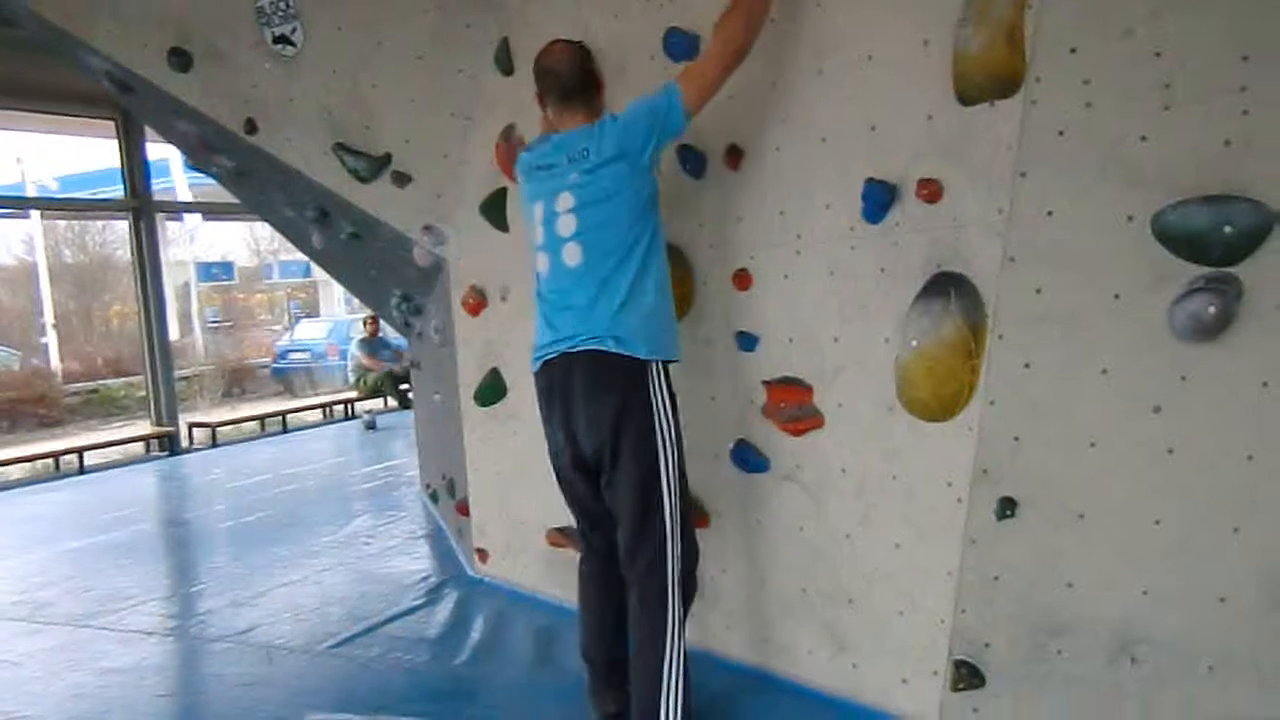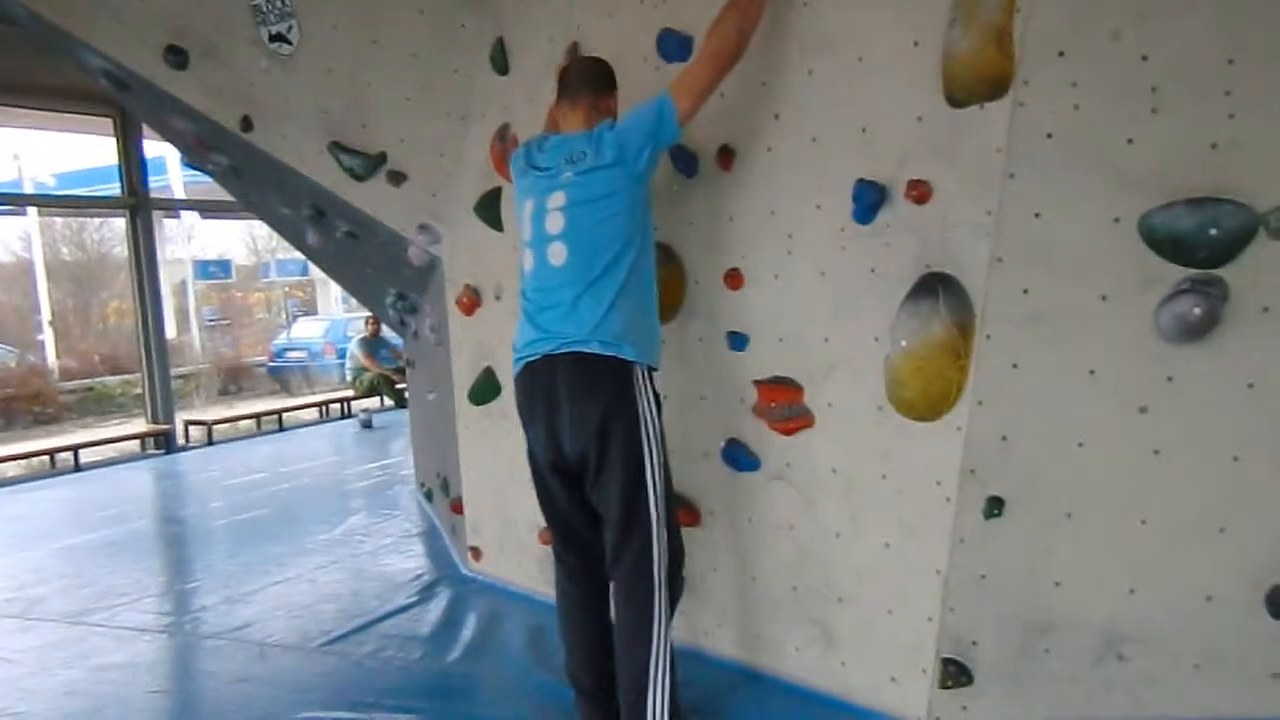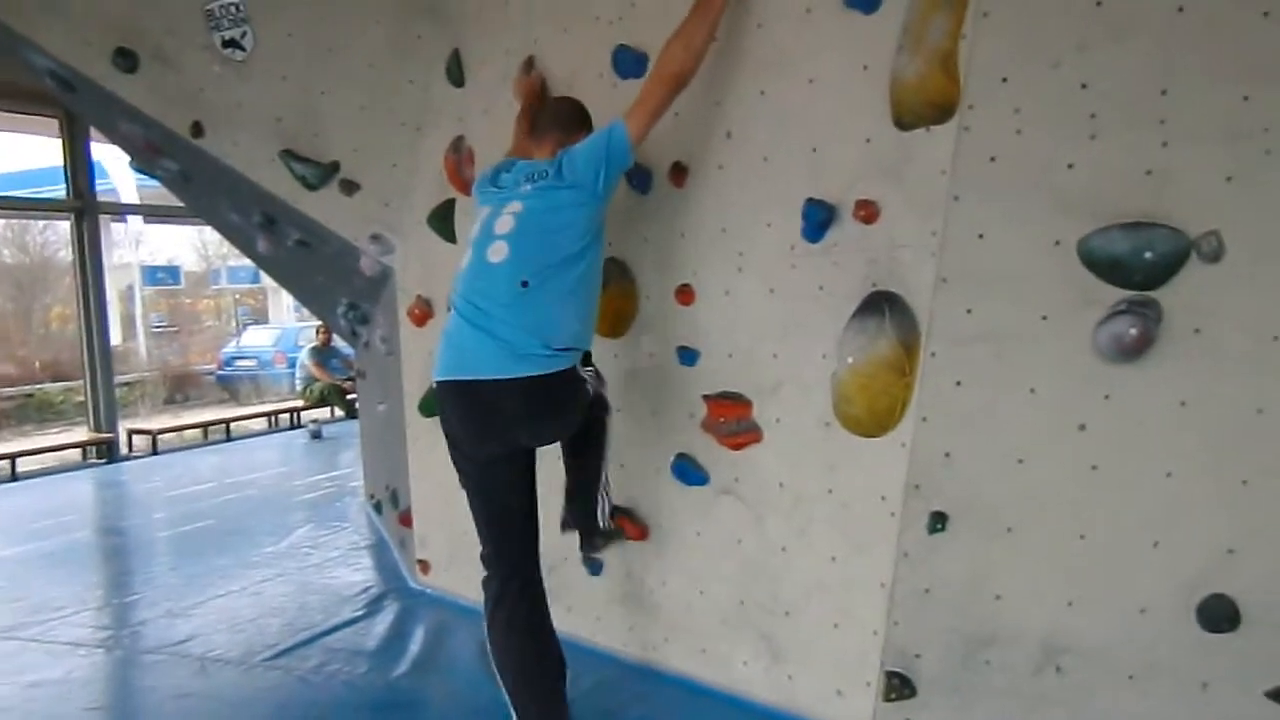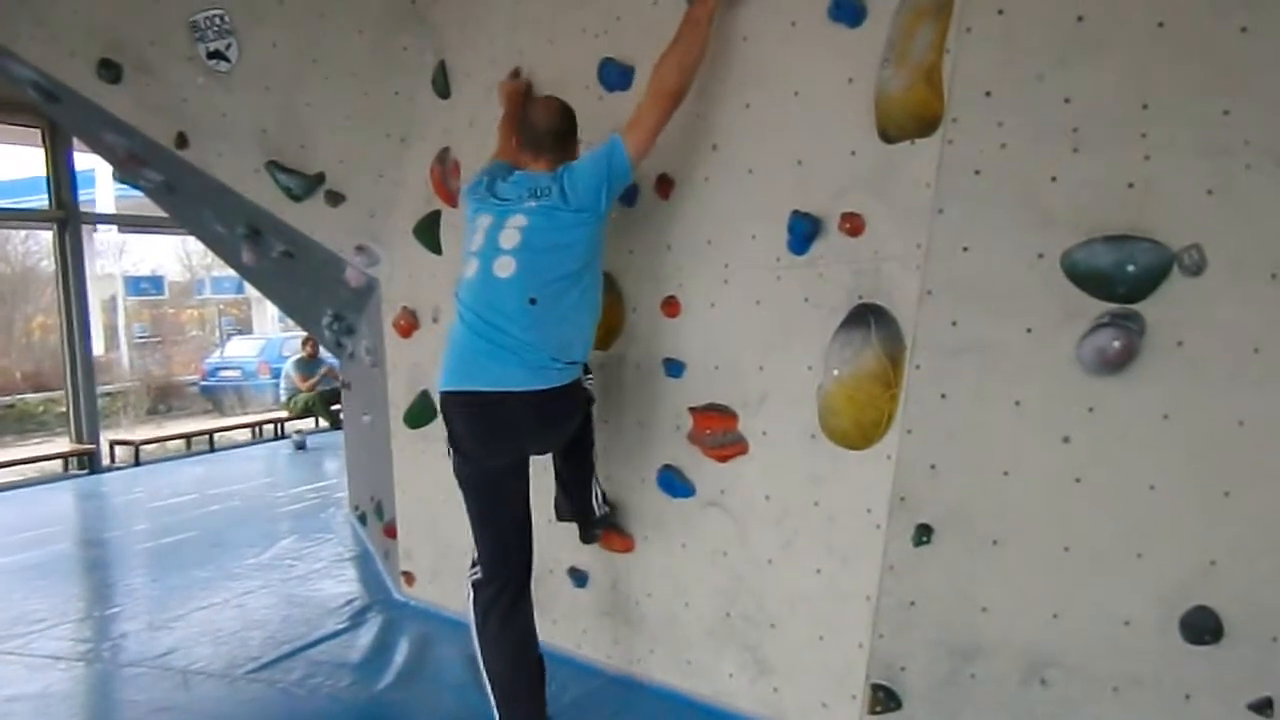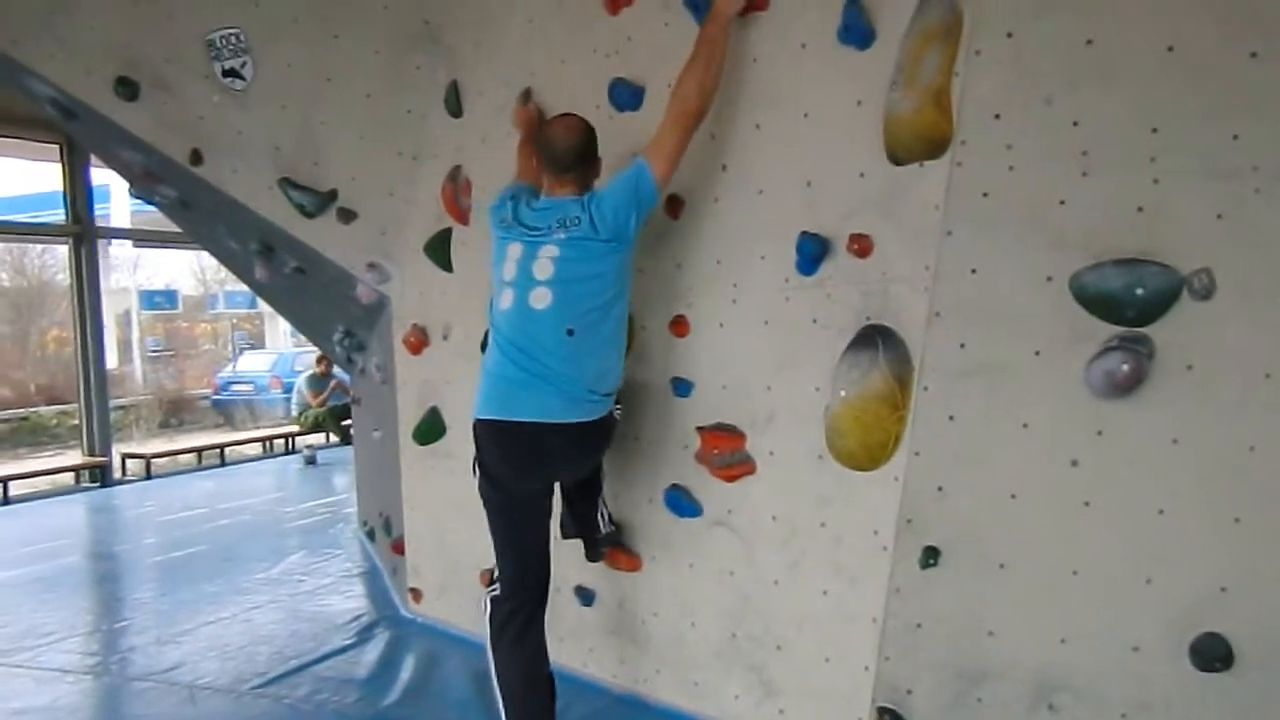
dt=0.5s
person 1, frame 1
left shoulder: (533, 165)
right shoulder: (625, 138)
left wrist: (553, 95)
left hip: (555, 379)
right hip: (622, 371)
left knee: (602, 545)
right knee: (658, 557)
person 1, frame 2
left shoulder: (528, 163)
right shoulder: (621, 145)
left wrist: (565, 84)
left hip: (536, 382)
right hip: (605, 376)
left knee: (578, 555)
right knee: (644, 561)
person 1, frame 3
left shoulder: (492, 184)
right shoulder: (583, 170)
right elbow: (669, 78)
left wrist: (528, 104)
left hip: (461, 393)
right hip: (541, 389)
left knee: (506, 564)
right knee: (585, 389)
right ankle: (593, 519)
person 1, frame 4
left shoulder: (484, 192)
right shoulder: (584, 187)
left elbow: (507, 151)
right elbow: (664, 94)
left wrist: (512, 106)
left hip: (469, 406)
right hip: (545, 407)
left knee: (498, 573)
right ankle: (587, 510)
person 1, frame 5
left shoulder: (508, 217)
right shoulder: (611, 216)
left elbow: (528, 170)
right elbow: (686, 115)
left wrist: (527, 129)
left hip: (501, 431)
right hip: (578, 434)
left knee: (516, 595)
right ankle: (592, 528)
